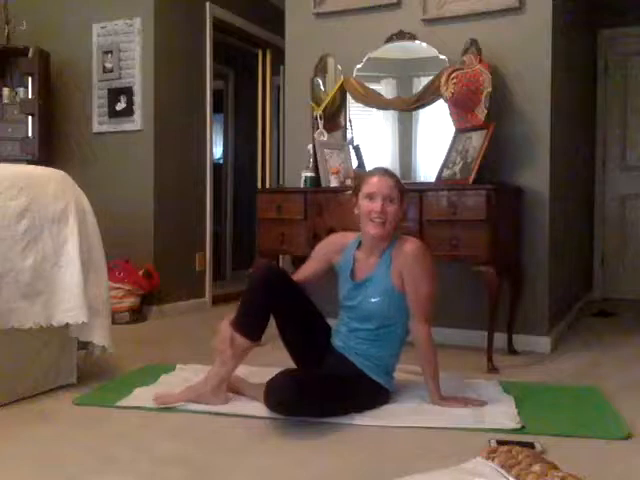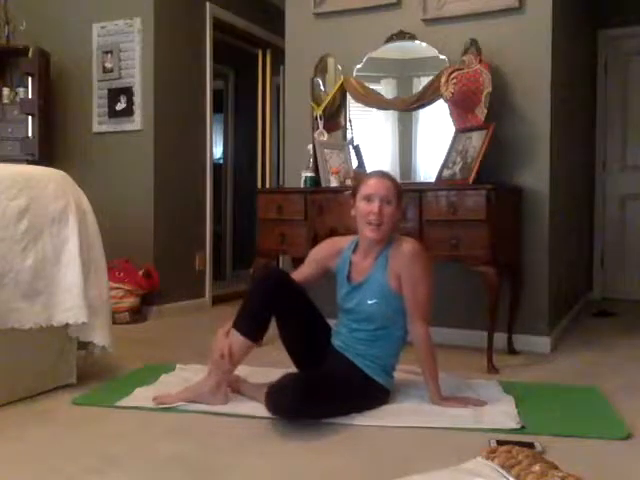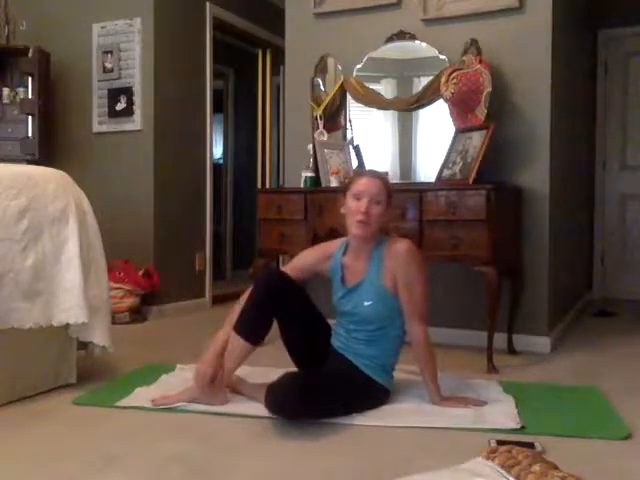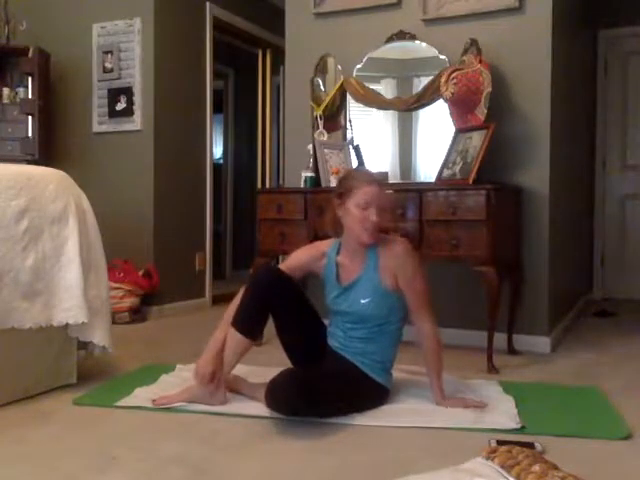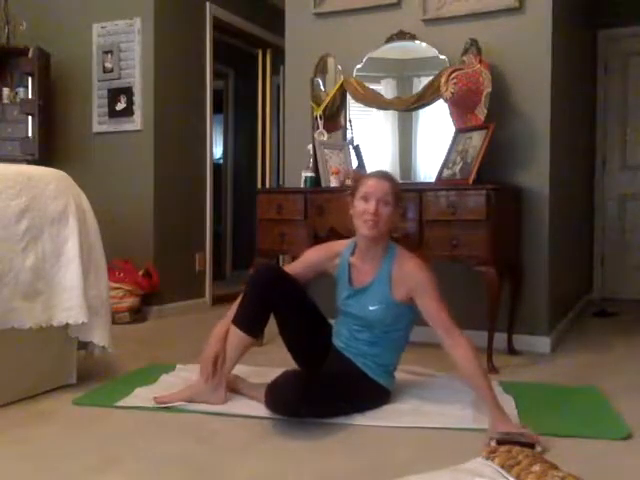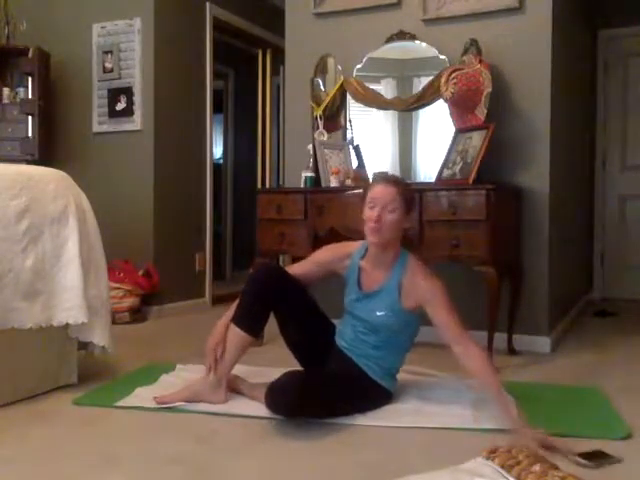
dt=0.7s
person 1, frame 1
left shoulder: (410, 253)
right shoulder: (338, 245)
left elbow: (420, 327)
right elbow: (291, 284)
left wrist: (436, 396)
right wrist: (234, 320)
left hip: (366, 381)
right hip: (330, 351)
left knee: (286, 390)
right knee: (268, 277)
left ankle: (237, 384)
right ankle: (213, 384)
person 1, frame 2
left shoulder: (407, 253)
right shoulder: (335, 249)
left elbow: (419, 328)
right elbow: (280, 289)
left wrist: (437, 396)
right wrist: (227, 330)
left hip: (366, 380)
right hip: (329, 352)
left knee: (288, 395)
right knee: (270, 279)
left ankle: (237, 384)
right ankle: (214, 382)
person 1, frame 3
left shoulder: (400, 253)
right shoulder: (327, 254)
left elbow: (417, 328)
right elbow: (255, 294)
left wrist: (437, 396)
right wrist: (214, 351)
left hip: (366, 380)
right hip: (329, 353)
left knee: (288, 396)
right knee: (272, 282)
left ankle: (235, 384)
right ankle: (215, 382)
person 1, frame 4
left shoulder: (397, 254)
right shoulder: (320, 254)
left elbow: (425, 324)
right elbow: (250, 290)
left wrist: (439, 394)
right wrist: (214, 348)
left hip: (363, 379)
right hip: (324, 353)
left knee: (286, 392)
right knee: (266, 278)
left ankle: (234, 385)
right ankle: (212, 383)
person 1, frame 5
left shoulder: (409, 270)
right shoulder: (333, 254)
left elbow: (453, 339)
right elbow: (262, 286)
left wrist: (496, 413)
right wrist: (221, 330)
left hip: (365, 381)
right hip: (329, 351)
left knee: (289, 393)
right knee: (267, 276)
left ankle: (235, 384)
right ankle: (214, 382)
person 1, frame 6
left shoulder: (418, 281)
right shoulder: (343, 256)
left elbow: (465, 347)
right elbow: (274, 282)
left wrist: (518, 421)
right wrist: (224, 321)
left hip: (365, 382)
right hip: (331, 350)
left knee: (287, 395)
right knee: (265, 276)
left ankle: (234, 385)
right ankle: (214, 381)
